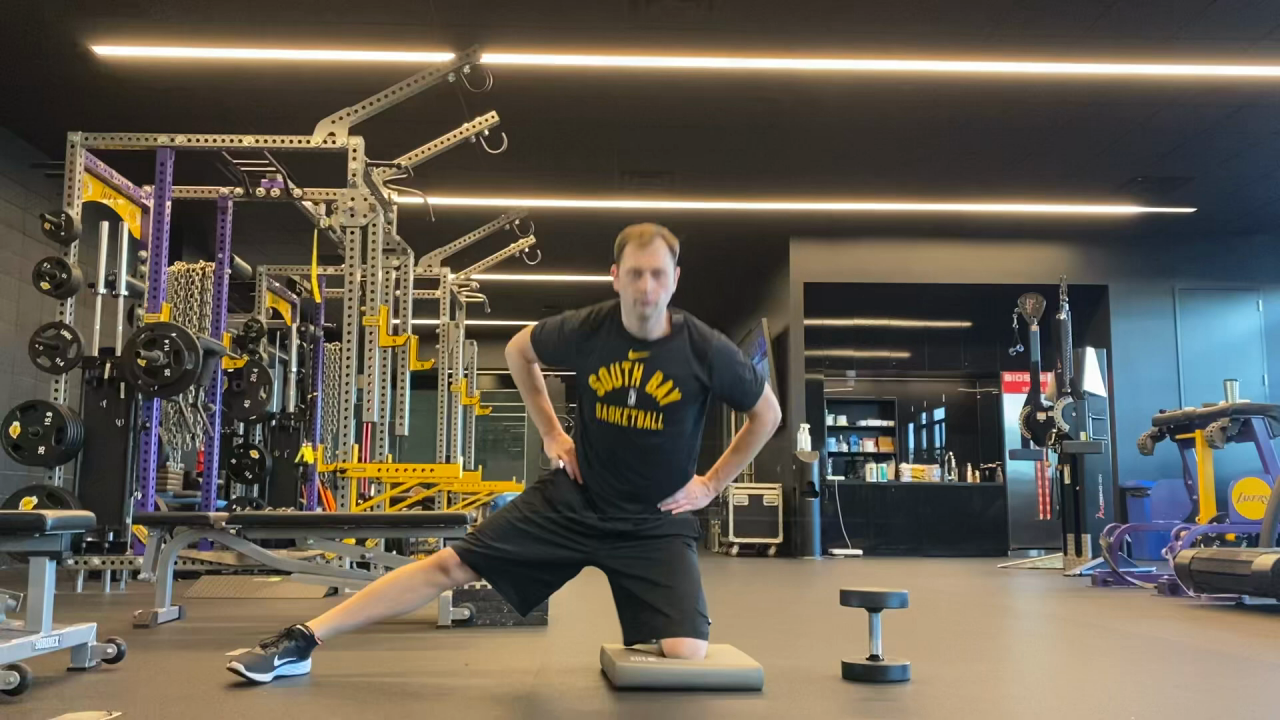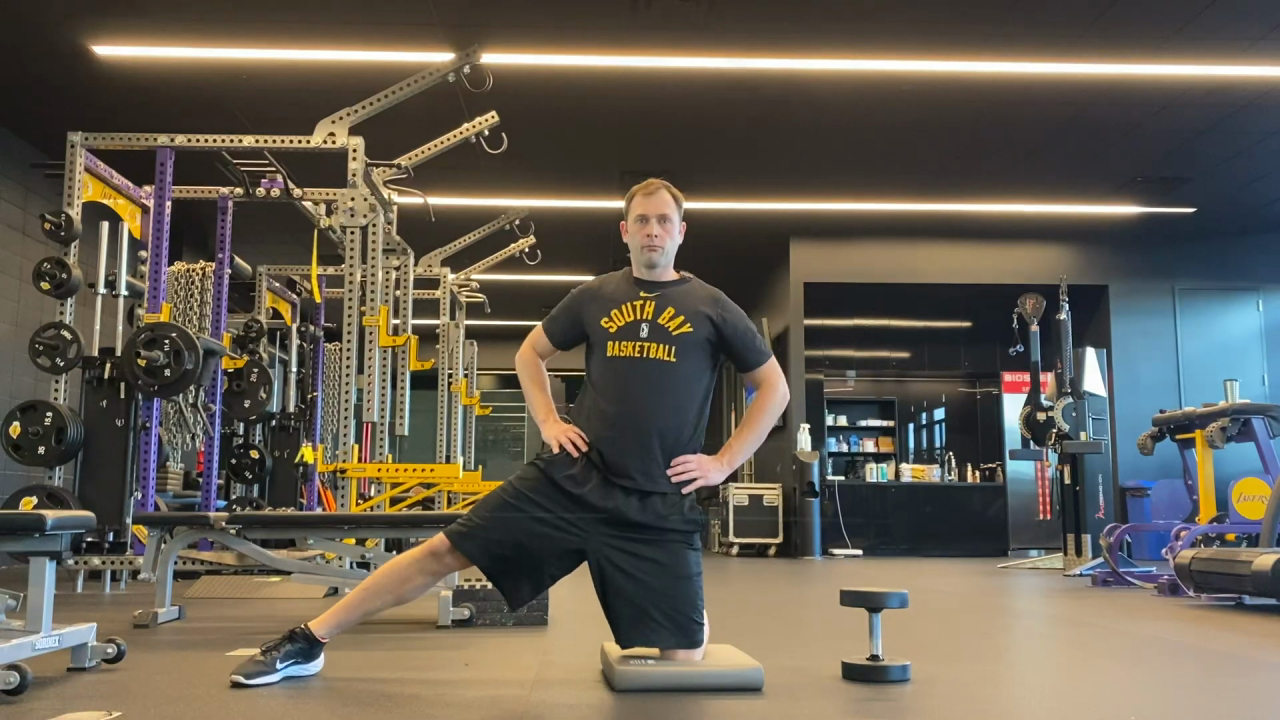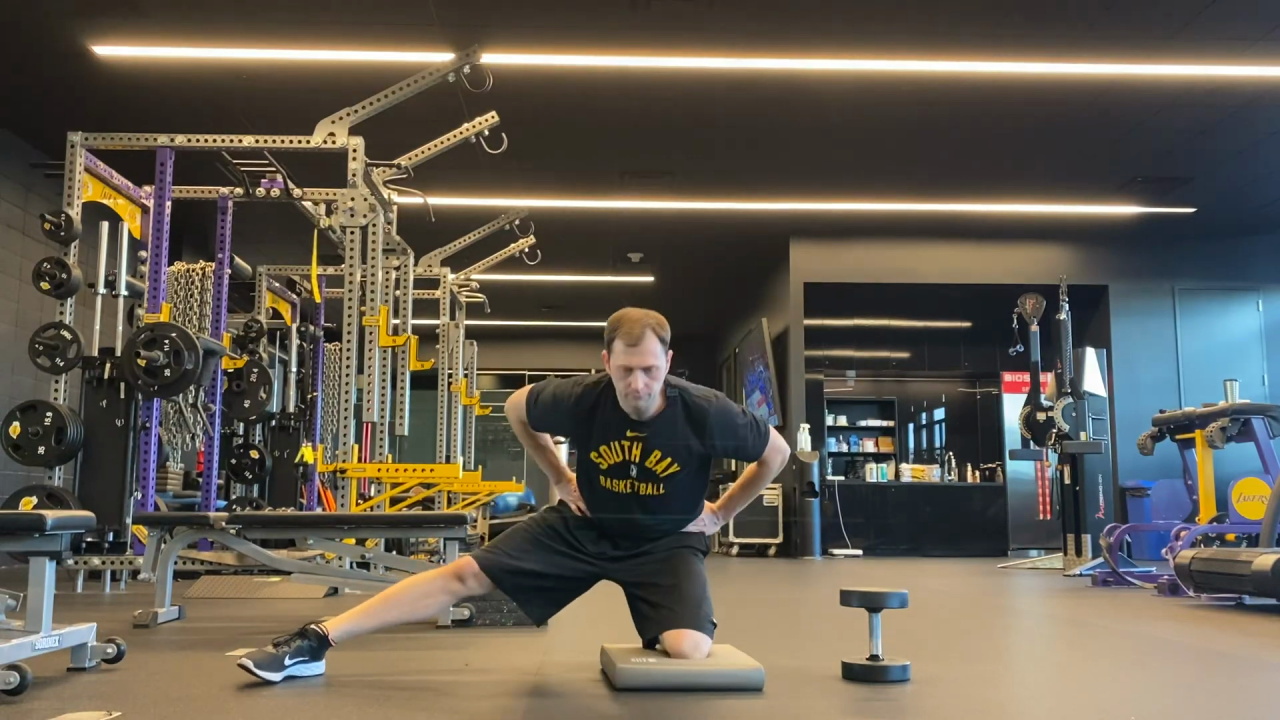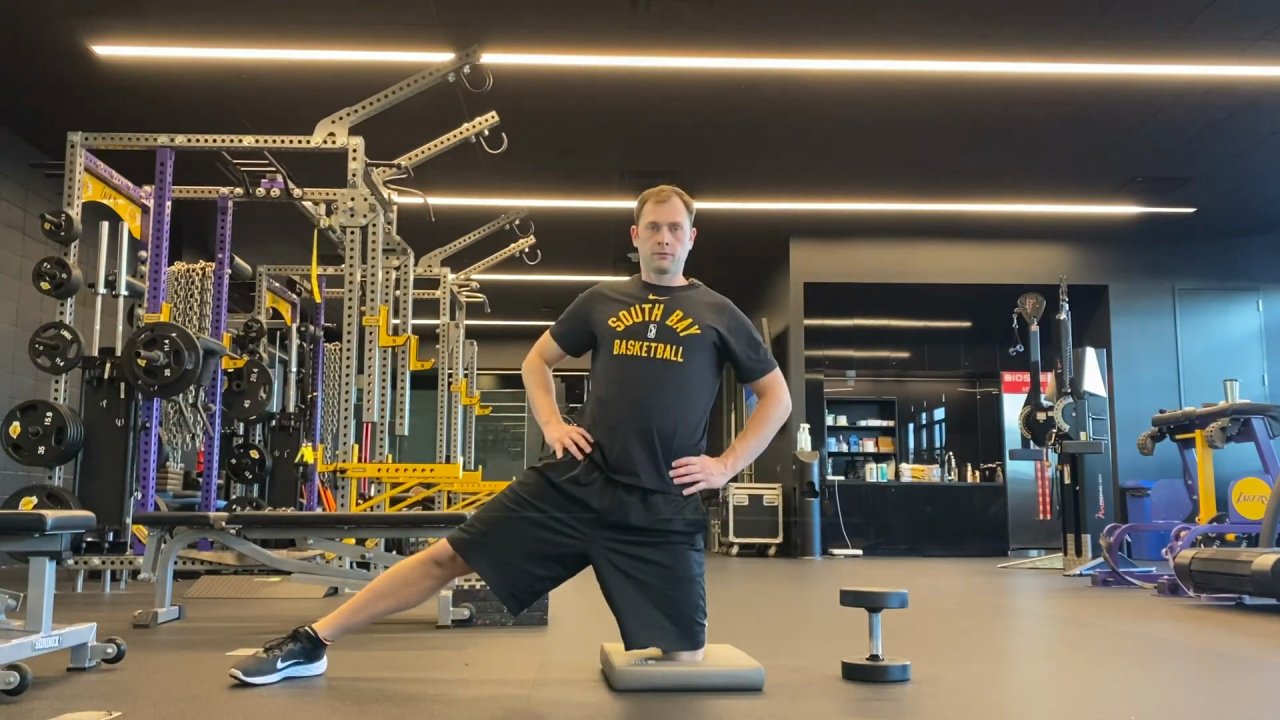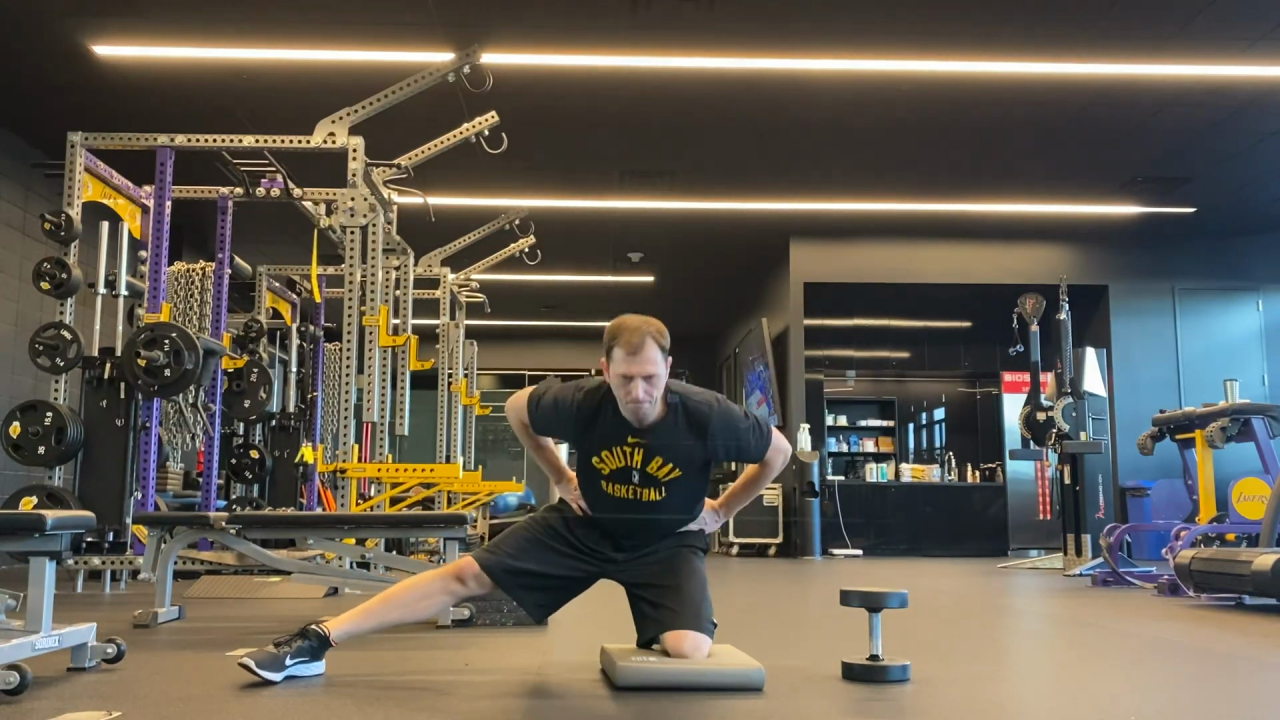
dt=1s
person 1, frame 1
left shoulder: (705, 350)
right shoulder: (585, 329)
left elbow: (767, 414)
right elbow: (519, 351)
left wrist: (711, 484)
right wrist: (551, 435)
left hip: (657, 521)
right hip: (572, 499)
left knee: (687, 653)
right knee: (448, 566)
left ankle: (648, 627)
right ankle: (301, 640)
person 1, frame 2
left shoulder: (711, 305)
right shoulder: (596, 295)
left elbow: (774, 388)
right elbow: (529, 354)
left wrist: (724, 463)
right wrist: (548, 422)
left hip: (659, 499)
right hip: (571, 474)
left knee: (683, 658)
right knee: (444, 551)
left ankle: (690, 613)
right ankle: (307, 642)
person 1, frame 3
left shoulder: (705, 412)
right shoulder: (579, 401)
left elbow: (776, 453)
right elbow: (515, 408)
left wrist: (719, 514)
right wrist: (561, 480)
left hip: (667, 542)
right hip: (582, 526)
left knee: (690, 652)
right knee: (463, 575)
right ankle: (314, 642)
person 1, frame 4
left shoulder: (717, 312)
right shoulder: (603, 299)
left elbow: (777, 397)
right elbow: (537, 360)
left wrist: (728, 466)
right wrist: (551, 424)
left hip: (663, 504)
right hip: (576, 478)
left knee: (682, 657)
right knee: (447, 557)
right ankle: (309, 643)
person 1, frame 5
left shoulder: (706, 416)
right shoulder: (580, 404)
left elbow: (778, 452)
right elbow: (516, 408)
left wrist: (720, 511)
right wrist: (562, 480)
left hip: (666, 543)
right hip: (585, 526)
left knee: (689, 654)
right knee: (463, 575)
right ankle: (313, 641)
